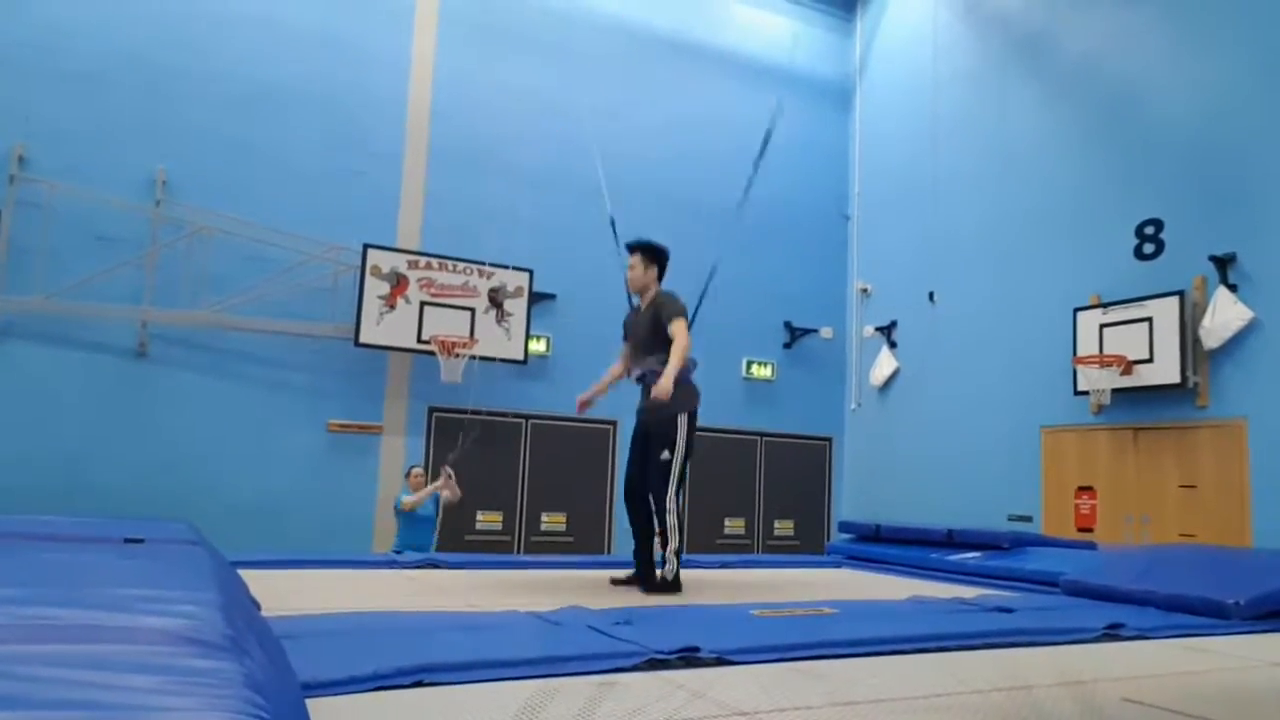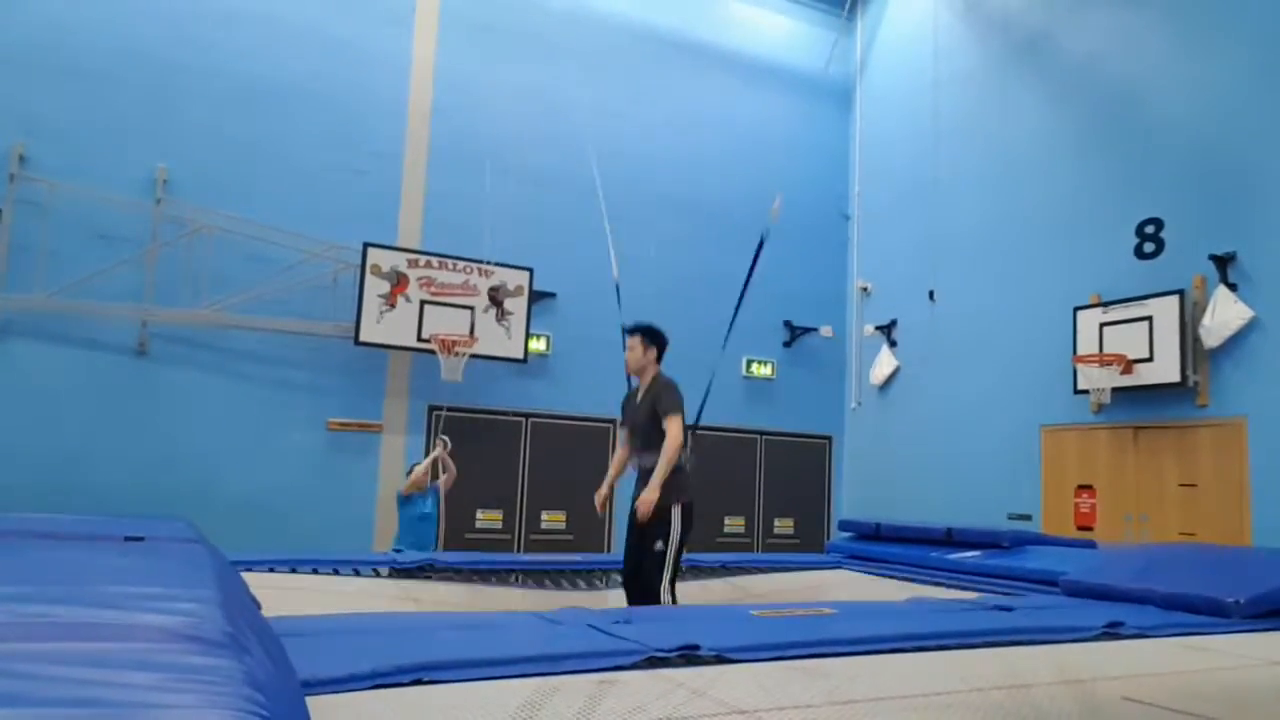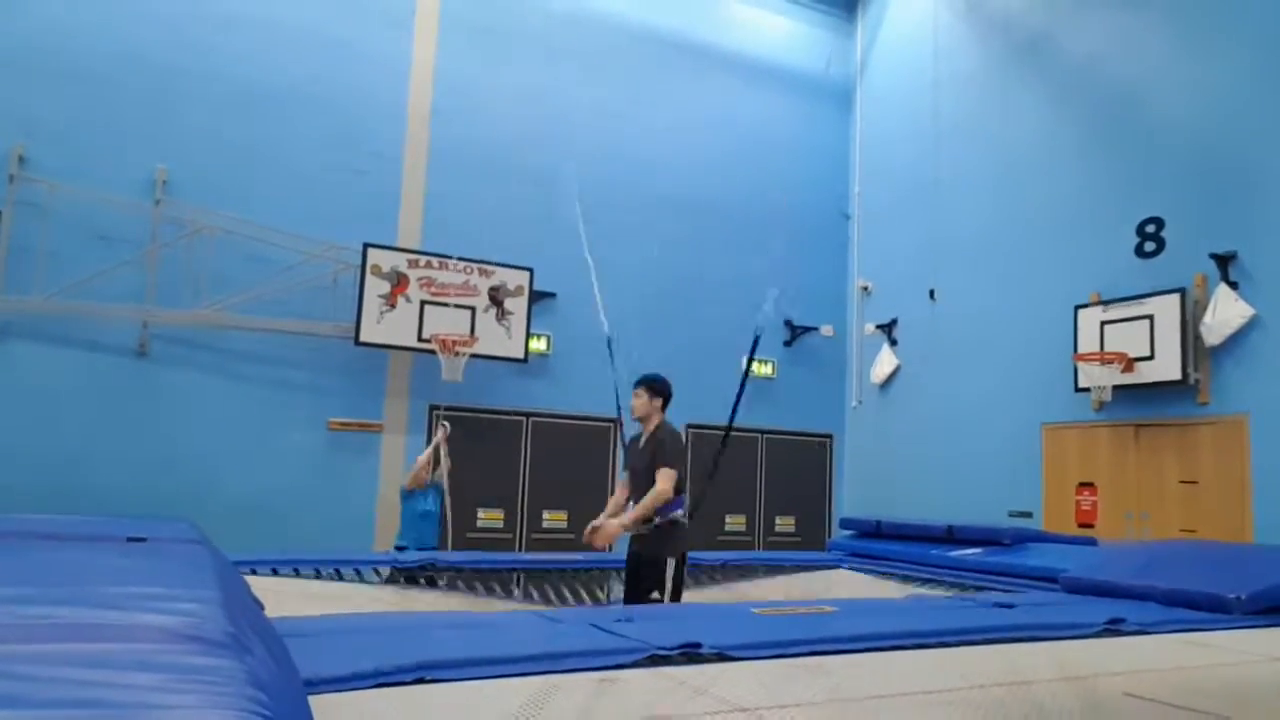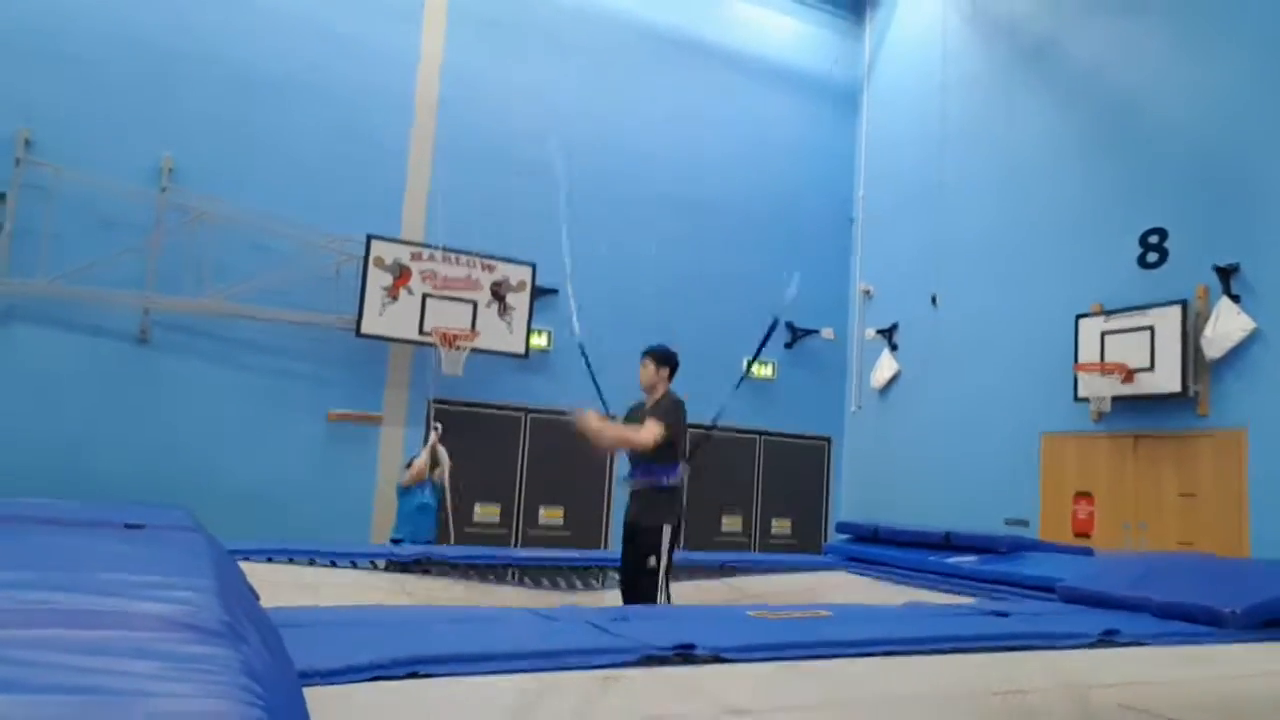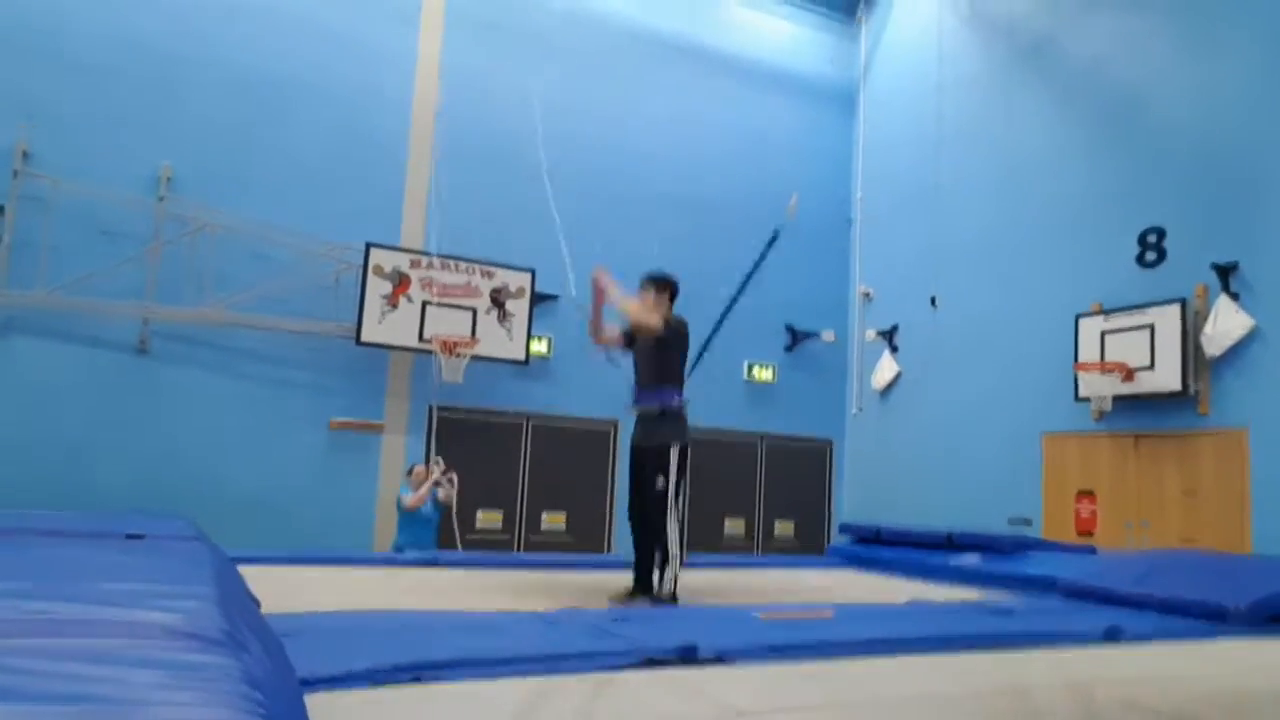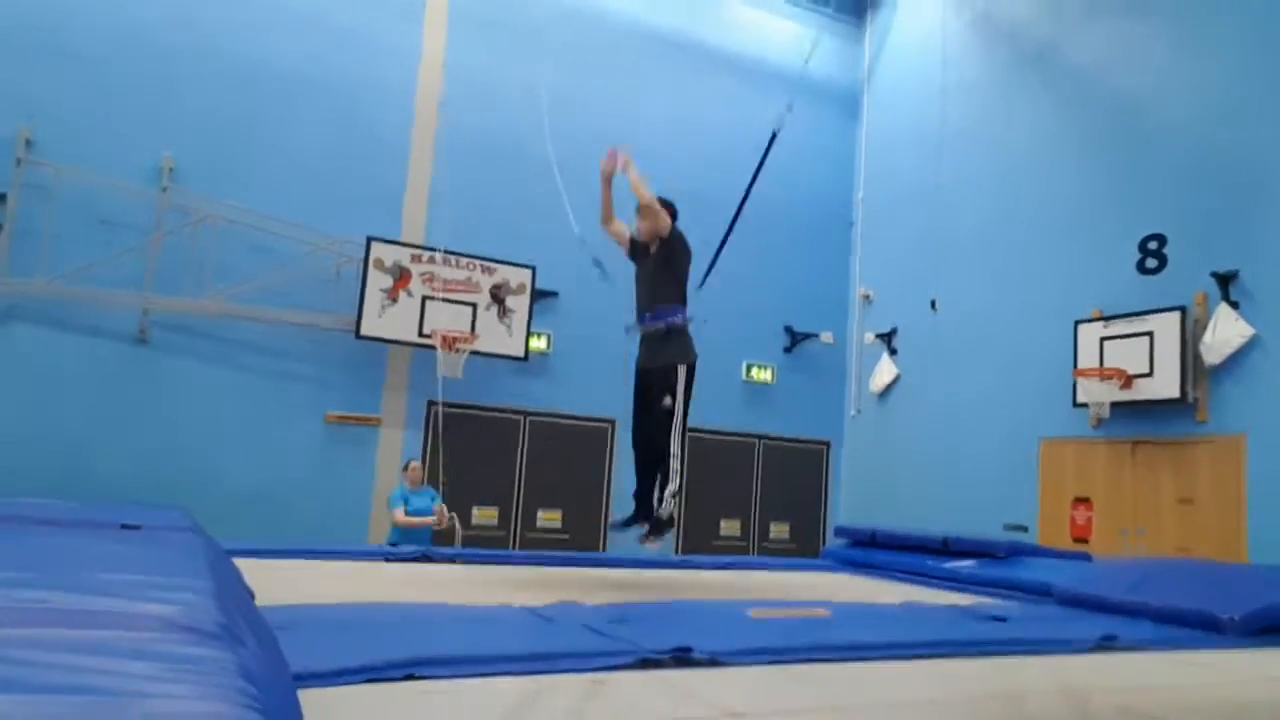
dt=0.1s
person 1, frame 1
left shoulder: (668, 303)
right shoulder: (634, 317)
left elbow: (682, 339)
right elbow: (624, 364)
left wrist: (669, 376)
right wrist: (595, 392)
left hip: (675, 407)
right hip: (650, 408)
left knee: (665, 494)
right knee: (634, 491)
left ankle: (669, 574)
right ankle: (645, 569)
person 1, frame 2
left shoulder: (665, 394)
right shoulder: (631, 400)
left elbow: (674, 439)
right elbow: (624, 447)
left wrist: (654, 487)
right wrist: (605, 487)
left hip: (670, 494)
right hip: (646, 485)
left knee: (659, 580)
right knee: (632, 575)
person 1, frame 3
left shoulder: (669, 439)
right shoulder: (634, 443)
left elbow: (664, 490)
right elbow: (624, 490)
left wrist: (620, 524)
right wrist: (604, 519)
left hip: (666, 537)
right hip: (641, 538)
person 1, frame 4
left shoulder: (671, 407)
right shoulder: (637, 411)
left elbow: (646, 441)
right elbow: (612, 444)
left wrist: (599, 427)
right wrist: (596, 428)
left hip: (662, 511)
right hip: (638, 506)
left knee: (654, 582)
right knee: (630, 583)
person 1, frame 5
left shoulder: (676, 326)
right shoulder: (640, 335)
left elbow: (643, 318)
right elbow: (599, 337)
left wrist: (612, 290)
right wrist: (598, 299)
left hip: (667, 436)
right hip: (643, 434)
left knee: (664, 517)
right knee: (639, 515)
left ankle: (666, 591)
right ankle: (643, 584)
person 1, frame 6
left shoulder: (676, 247)
right shoulder: (643, 253)
left elbow: (651, 206)
right elbow: (610, 225)
left wrist: (627, 170)
right wrist: (607, 183)
left hip: (673, 356)
right hip: (649, 355)
left knee: (668, 438)
right knee: (643, 438)
left ankle: (664, 512)
right ankle: (643, 507)
